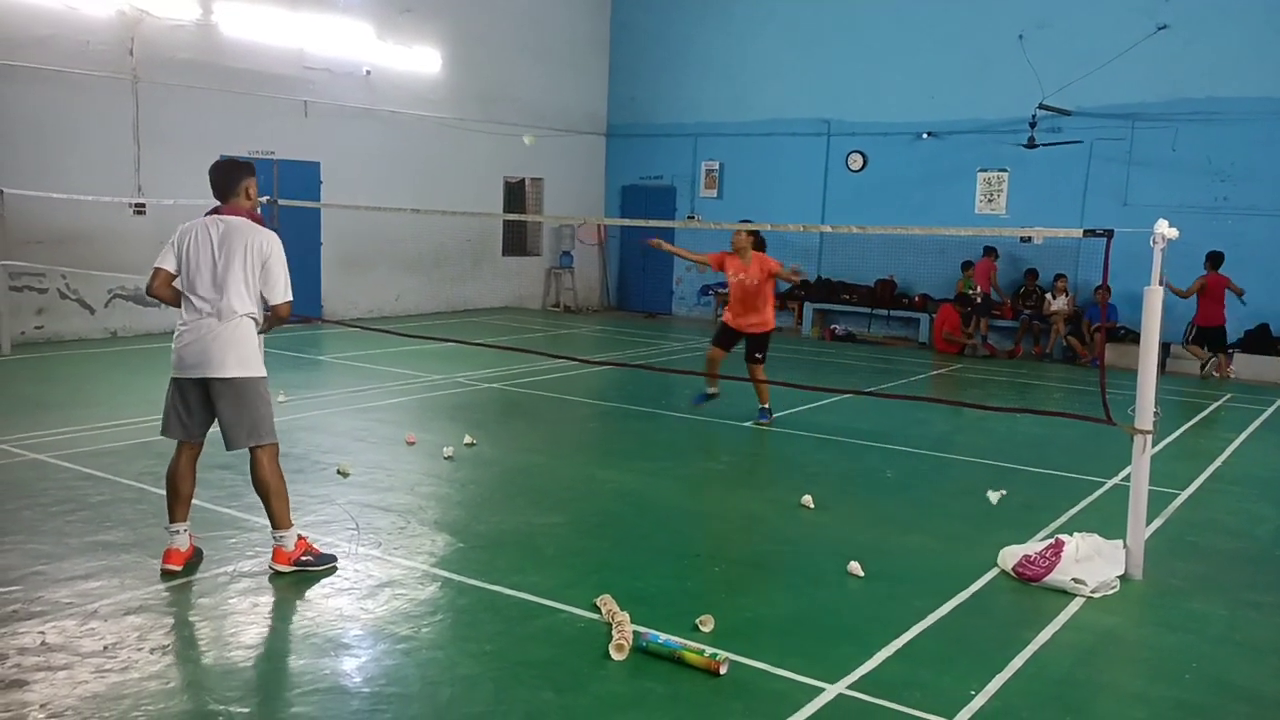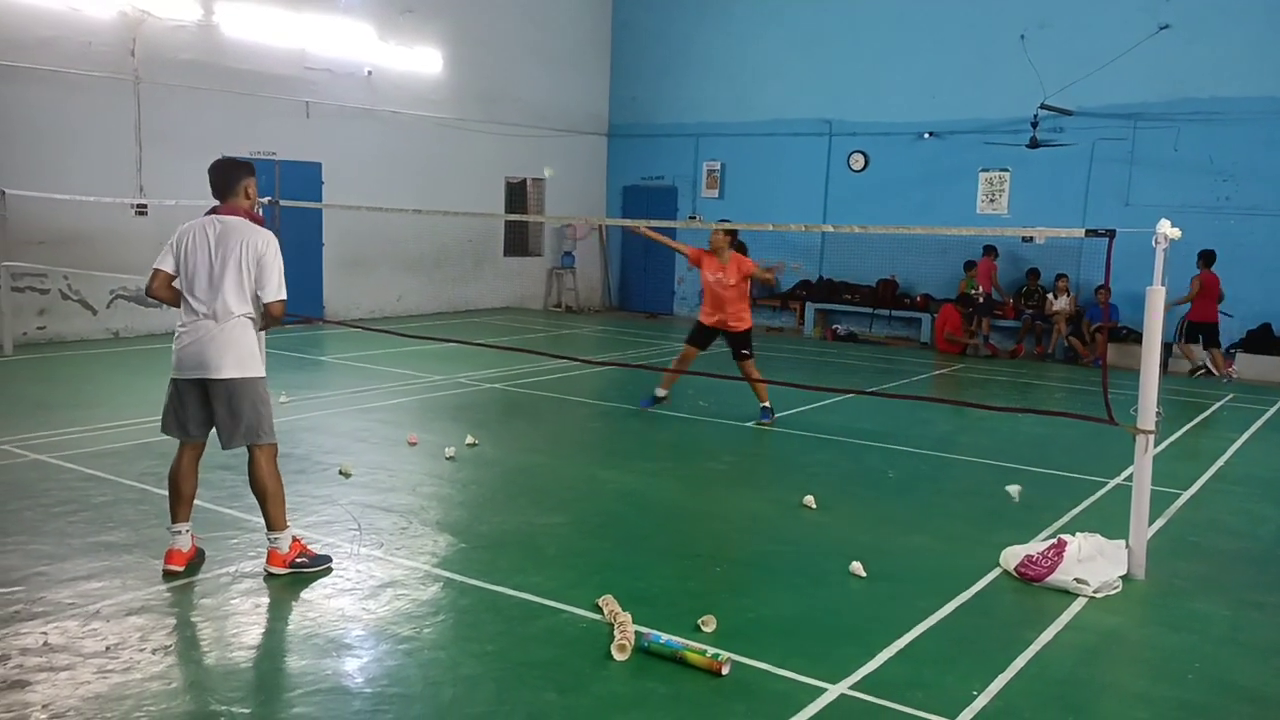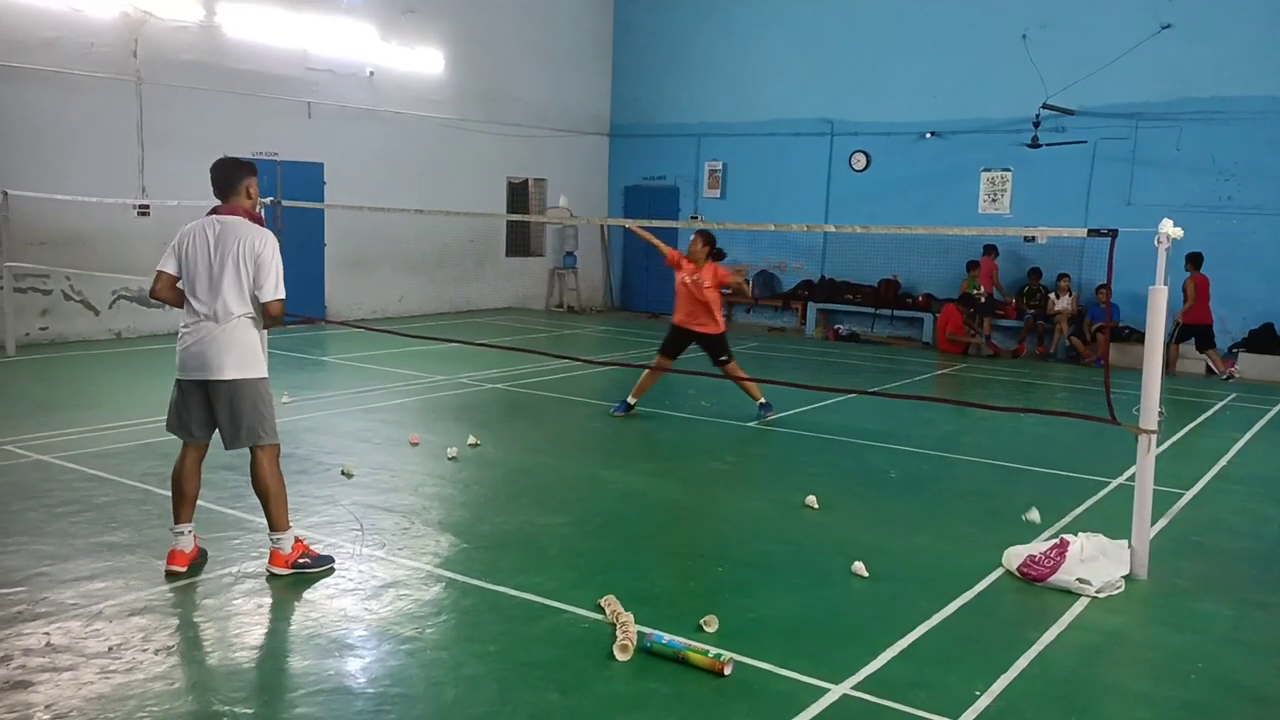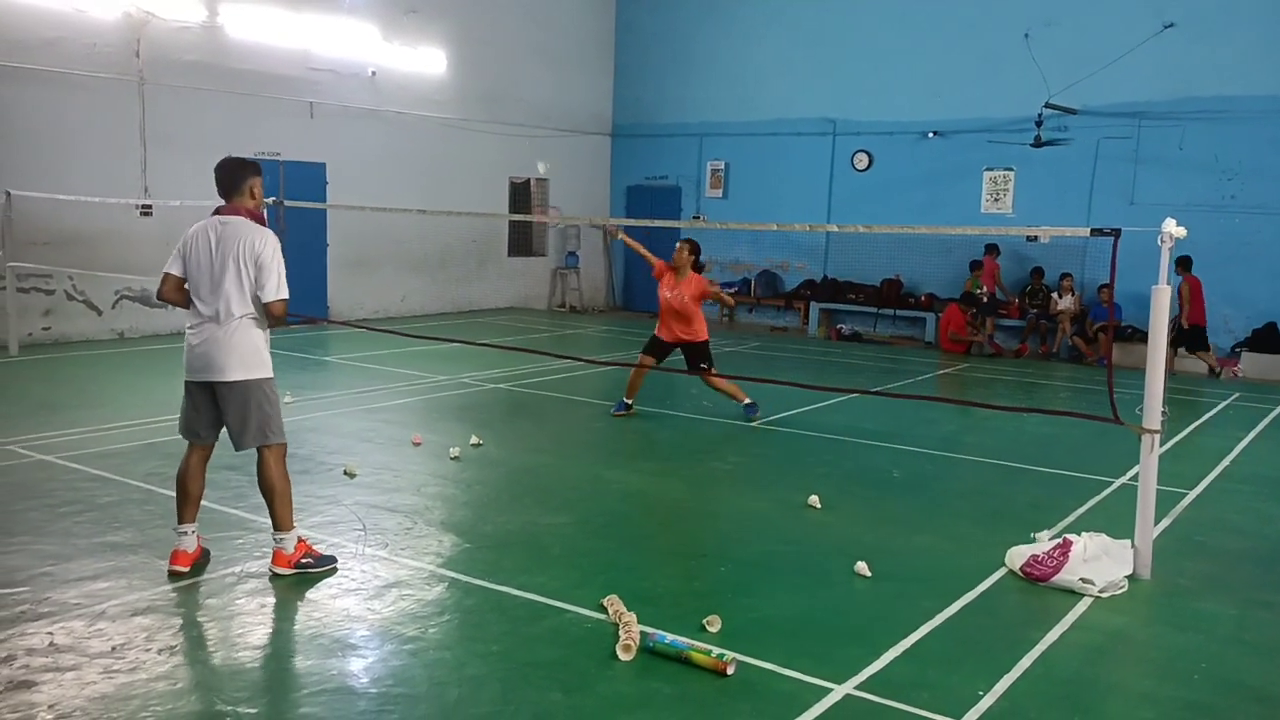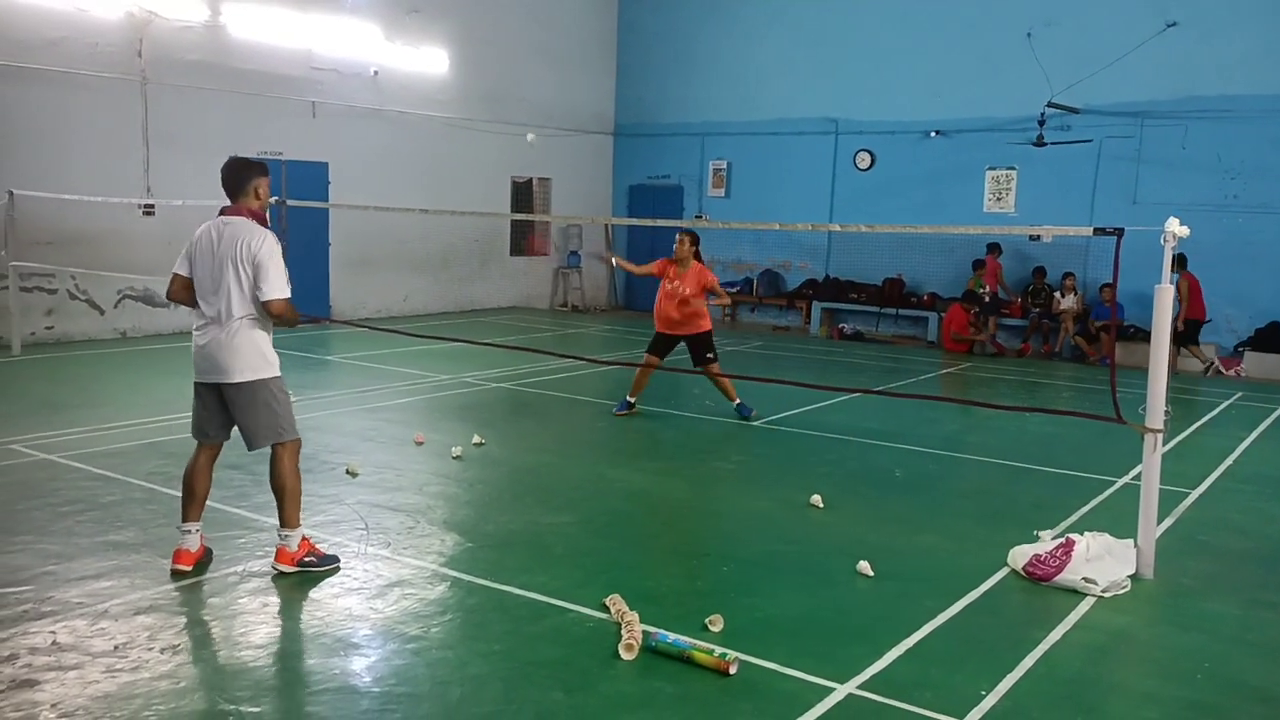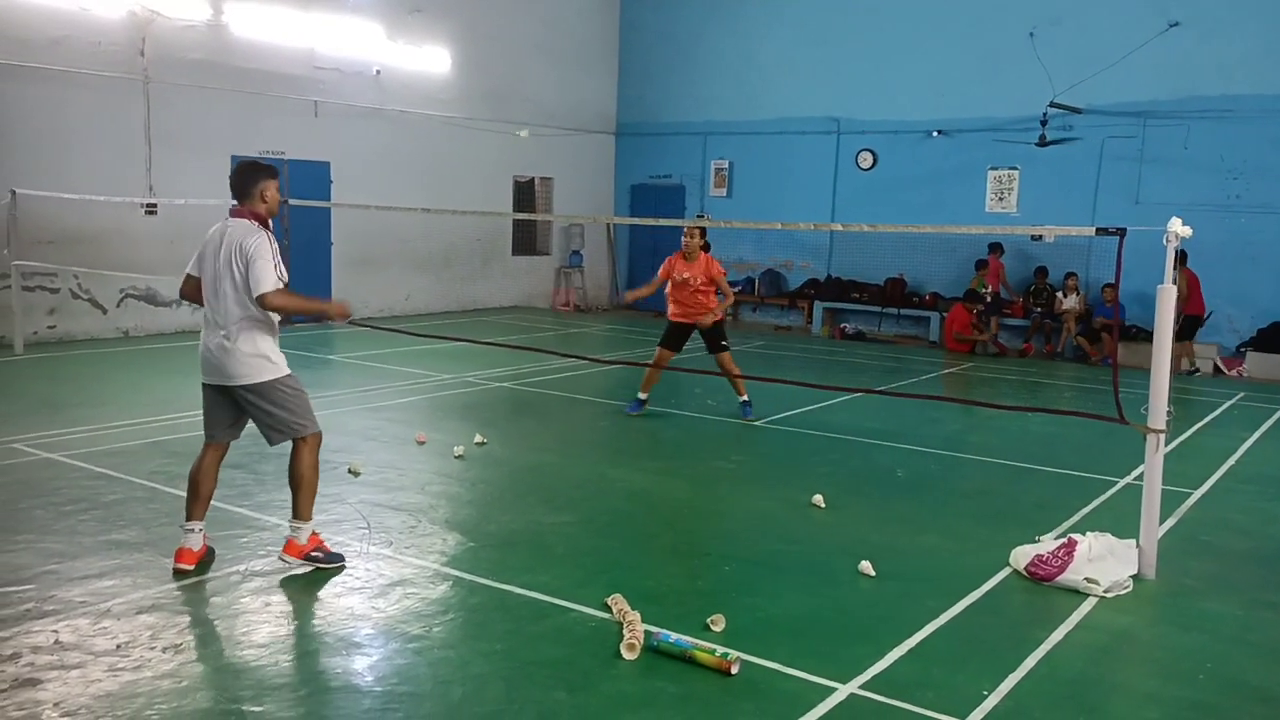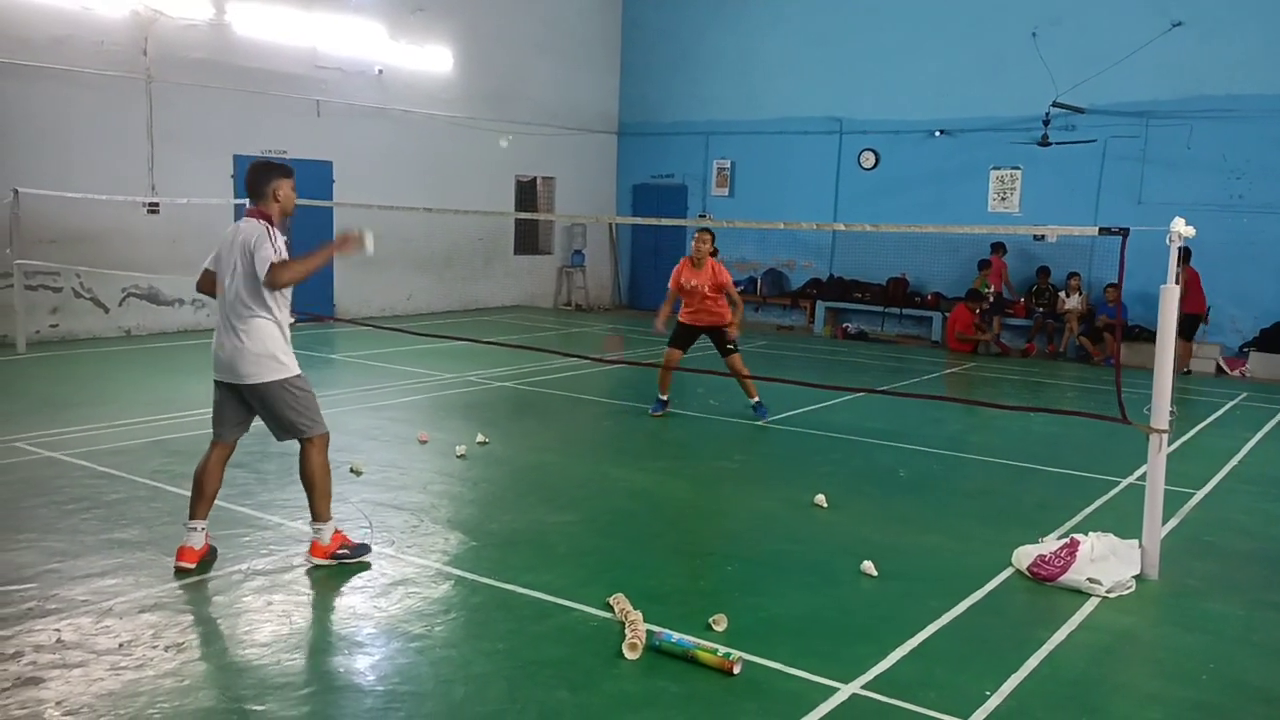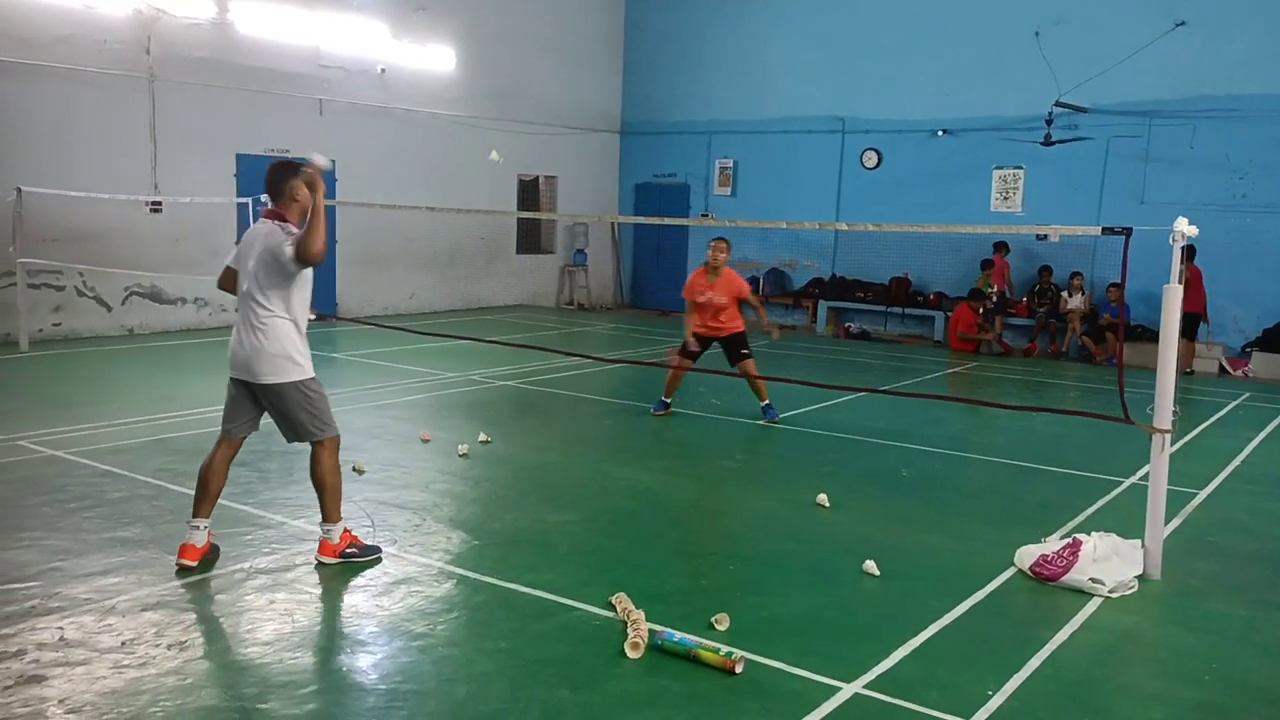
dt=0.1s
person 1, frame 1
left shoulder: (188, 233)
right shoulder: (264, 239)
left elbow: (156, 287)
right elbow: (281, 310)
right wrist: (262, 323)
left hip: (189, 356)
right hip: (236, 358)
left knee: (187, 447)
right knee: (264, 448)
left ankle: (177, 544)
right ankle: (287, 546)
person 1, frame 2
left shoulder: (187, 233)
right shoulder: (261, 239)
left elbow: (156, 288)
right elbow: (275, 310)
right wrist: (259, 320)
left hip: (190, 356)
right hip: (235, 359)
left knee: (189, 447)
right knee: (262, 449)
left ankle: (180, 545)
right ankle: (282, 548)
person 1, frame 3
left shoulder: (189, 234)
right shoulder: (260, 238)
left elbow: (160, 290)
right elbow: (273, 309)
right wrist: (257, 319)
left hip: (194, 357)
right hip: (238, 360)
left knee: (192, 447)
right knee: (265, 449)
left ankle: (182, 546)
right ankle: (284, 548)
person 1, frame 4
left shoulder: (195, 234)
right shoulder: (261, 238)
left elbow: (168, 292)
right elbow: (275, 308)
right wrist: (257, 312)
left hip: (200, 358)
right hip: (243, 361)
left knee: (198, 448)
right knee: (272, 449)
left ankle: (185, 546)
right ankle: (287, 548)
person 1, frame 5
left shoulder: (202, 234)
right shoulder: (261, 239)
left elbow: (176, 291)
right elbow: (276, 307)
right wrist: (293, 318)
left hip: (208, 358)
right hip: (249, 361)
left knee: (206, 448)
right knee: (286, 445)
left ankle: (188, 545)
right ankle: (291, 546)
person 1, frame 6
left shoulder: (217, 234)
right shoulder: (255, 237)
left elbow: (188, 291)
right elbow: (270, 299)
right wrist: (324, 308)
left hip: (217, 362)
right hip: (256, 362)
left knee: (214, 446)
right knee: (307, 438)
left ankle: (191, 543)
right ankle: (301, 538)
person 1, frame 7
left shoulder: (236, 232)
right shoulder: (263, 235)
left elbow: (206, 284)
right elbow: (278, 277)
right wrist: (331, 250)
left hip: (229, 360)
right hip: (267, 361)
left knee: (221, 444)
right knee: (315, 438)
left ankle: (193, 542)
right ankle: (324, 538)
person 1, frame 8
left shoulder: (256, 232)
right shoulder: (282, 236)
left elbow: (227, 282)
right elbow: (310, 254)
right wrist: (315, 202)
left hip: (244, 359)
right hip: (281, 363)
left knee: (227, 442)
right knee: (326, 441)
left ankle: (195, 539)
right ankle: (333, 539)
person 2, frame 1
left shoulder: (765, 262)
right shoulder: (726, 258)
left elbow: (789, 277)
right elbow: (695, 257)
left wrist: (794, 278)
right wrist: (667, 247)
left hip: (760, 324)
right hip: (732, 320)
left knee: (755, 370)
right knee: (712, 356)
left ankle: (765, 409)
right ankle: (711, 391)
person 2, frame 2
left shoulder: (741, 264)
right shoulder: (703, 257)
left elbow: (769, 280)
right elbow: (674, 244)
left wrist: (769, 276)
right wrist: (646, 231)
left hip: (737, 323)
right hip: (708, 319)
left knee: (747, 369)
right knee: (685, 356)
left ankle: (766, 407)
right ankle: (660, 393)
person 2, frame 3
left shoulder: (717, 272)
right shoulder: (681, 261)
left elbow: (744, 292)
right elbow: (656, 242)
left wrist: (739, 283)
right wrist: (631, 226)
left hip: (711, 329)
right hip: (682, 325)
left knee: (732, 371)
right knee: (659, 365)
left ankle: (762, 404)
right ankle: (630, 402)
person 2, frame 4
left shoulder: (699, 283)
right shoulder: (664, 270)
left elbow: (729, 302)
right elbow: (643, 251)
left wrist: (722, 297)
right wrist: (621, 236)
left hip: (693, 337)
right hip: (665, 334)
left knee: (711, 380)
right knee: (642, 364)
left ankle: (747, 403)
right ankle: (627, 402)
person 2, frame 5
left shoulder: (702, 273)
right shoulder: (666, 265)
left elbow: (726, 299)
right elbow: (637, 270)
left wrist: (708, 302)
right wrist: (616, 260)
left hip: (697, 329)
right hip: (667, 327)
left knee: (714, 372)
right knee: (647, 364)
left ankle: (738, 404)
right ankle: (630, 401)
person 2, frame 6
left shoulder: (709, 264)
right shoulder: (672, 261)
left elbow: (729, 296)
right elbow: (653, 286)
left wrist: (714, 315)
right wrist: (633, 295)
left hip: (708, 319)
right hip: (678, 317)
left knee: (725, 363)
right knee: (660, 359)
left ankle: (744, 401)
right ankle: (642, 398)
person 2, frame 7
left shoulder: (718, 271)
right shoulder: (681, 267)
left elbow: (737, 302)
right elbow: (671, 298)
left wrist: (734, 326)
right wrist: (661, 319)
left hip: (720, 321)
right hip: (689, 320)
left knee: (736, 365)
right knee: (669, 359)
left ankle: (756, 402)
right ankle: (663, 399)
person 2, frame 8
left shoulder: (734, 280)
right shoulder: (696, 278)
left elbow: (756, 304)
right elbow: (690, 311)
left wrist: (768, 325)
right wrist: (689, 335)
left hip: (732, 330)
right hip: (702, 330)
left knee: (750, 370)
right knee: (678, 367)
left ankle: (766, 405)
right ankle: (665, 401)
